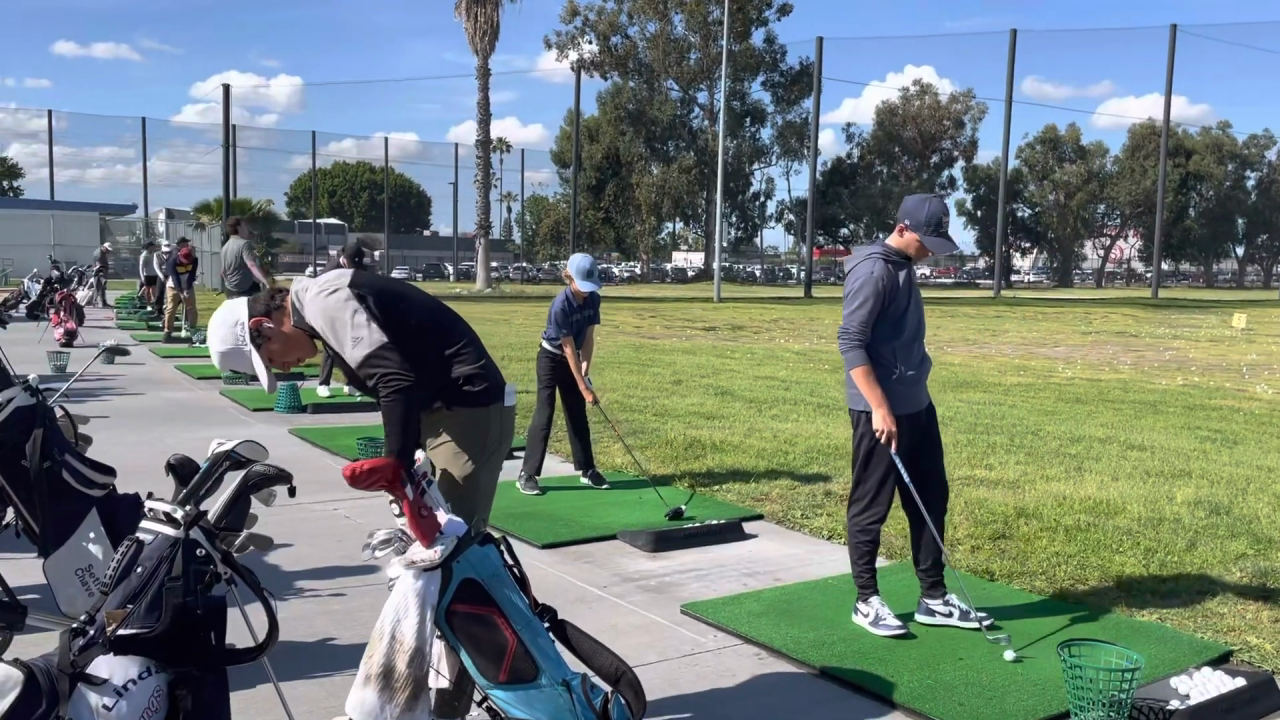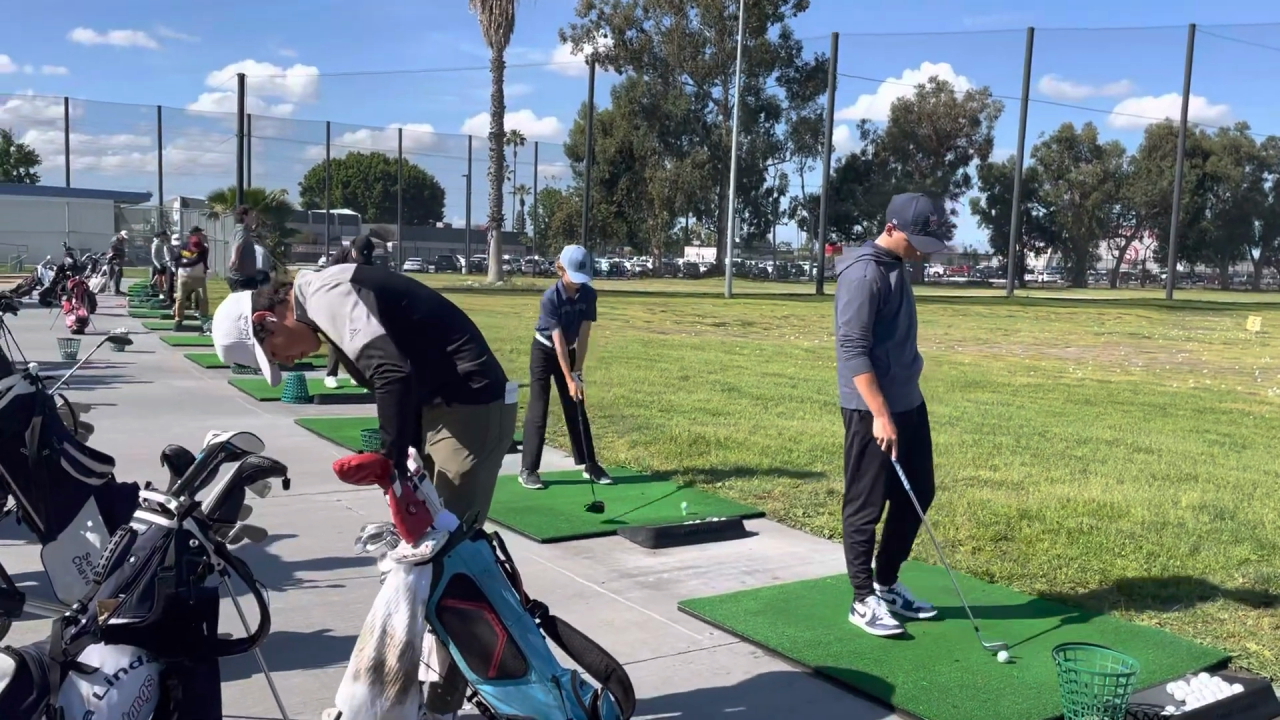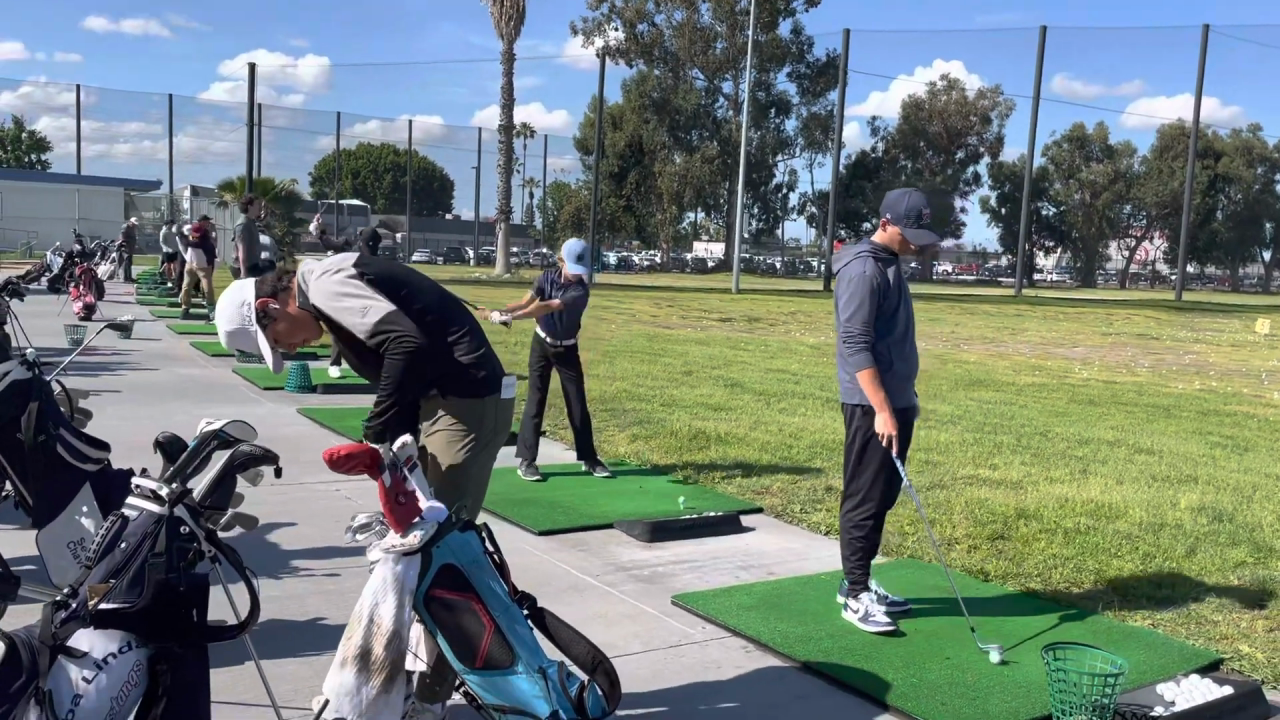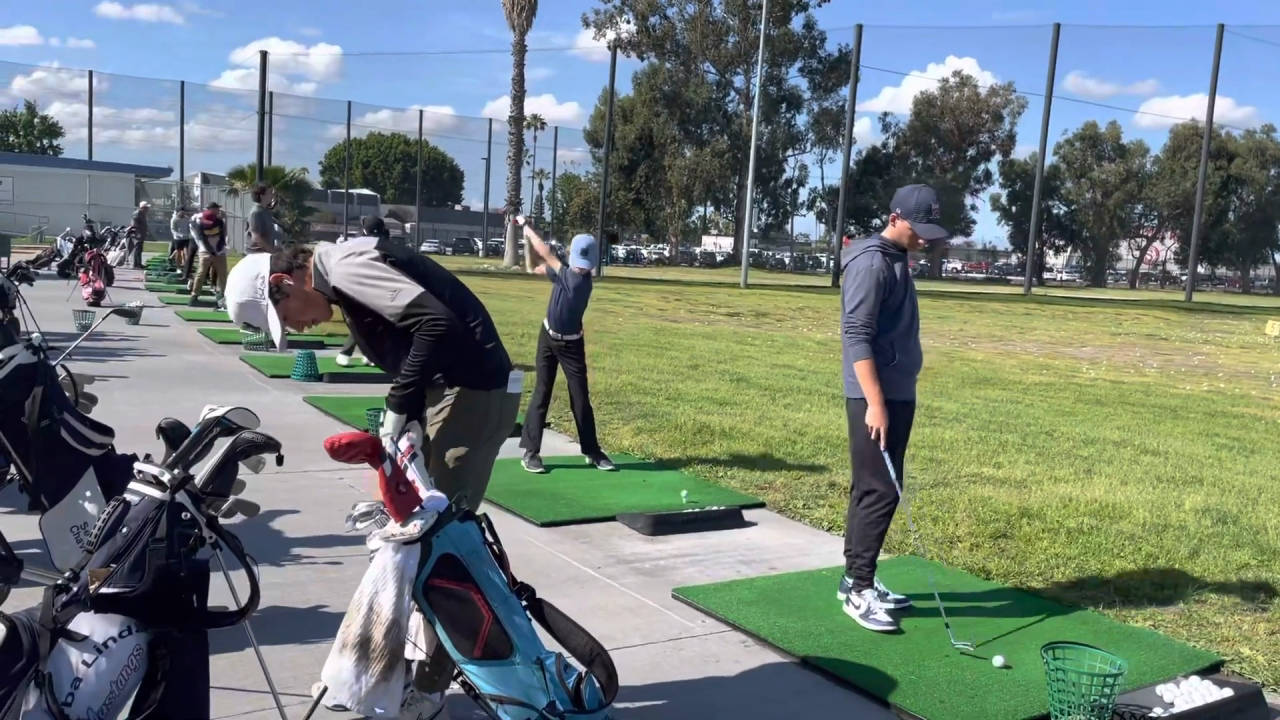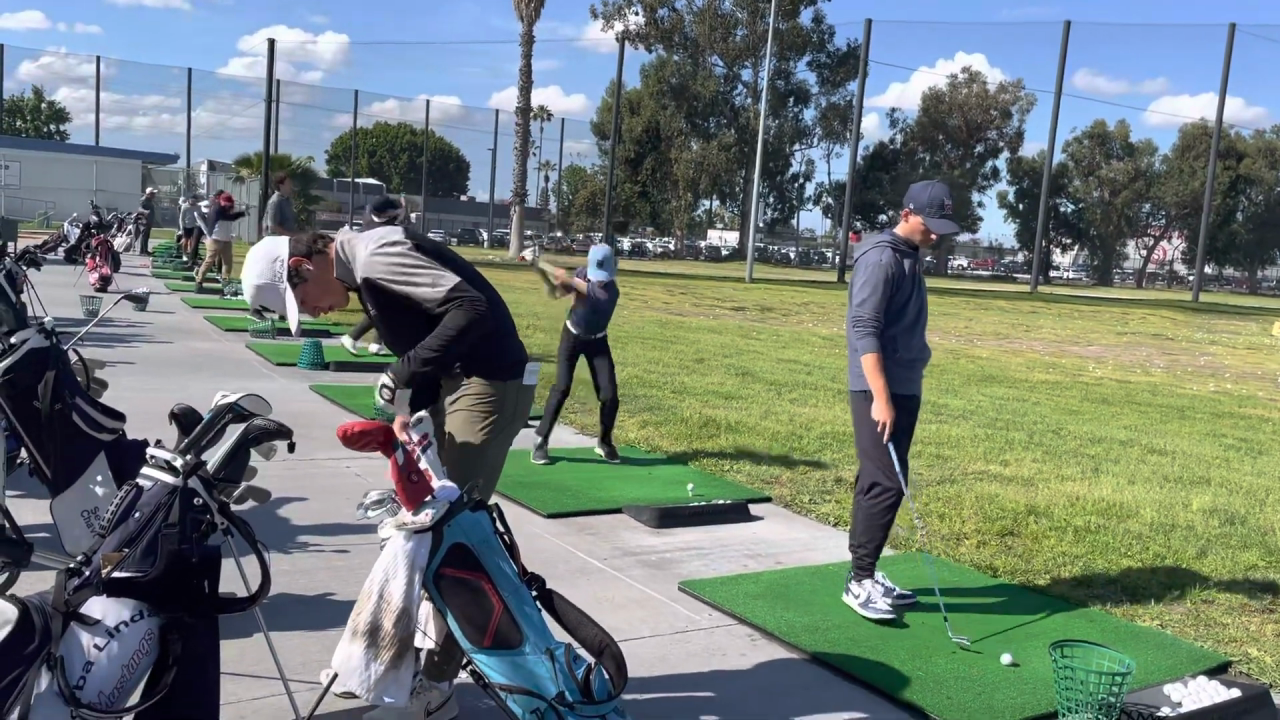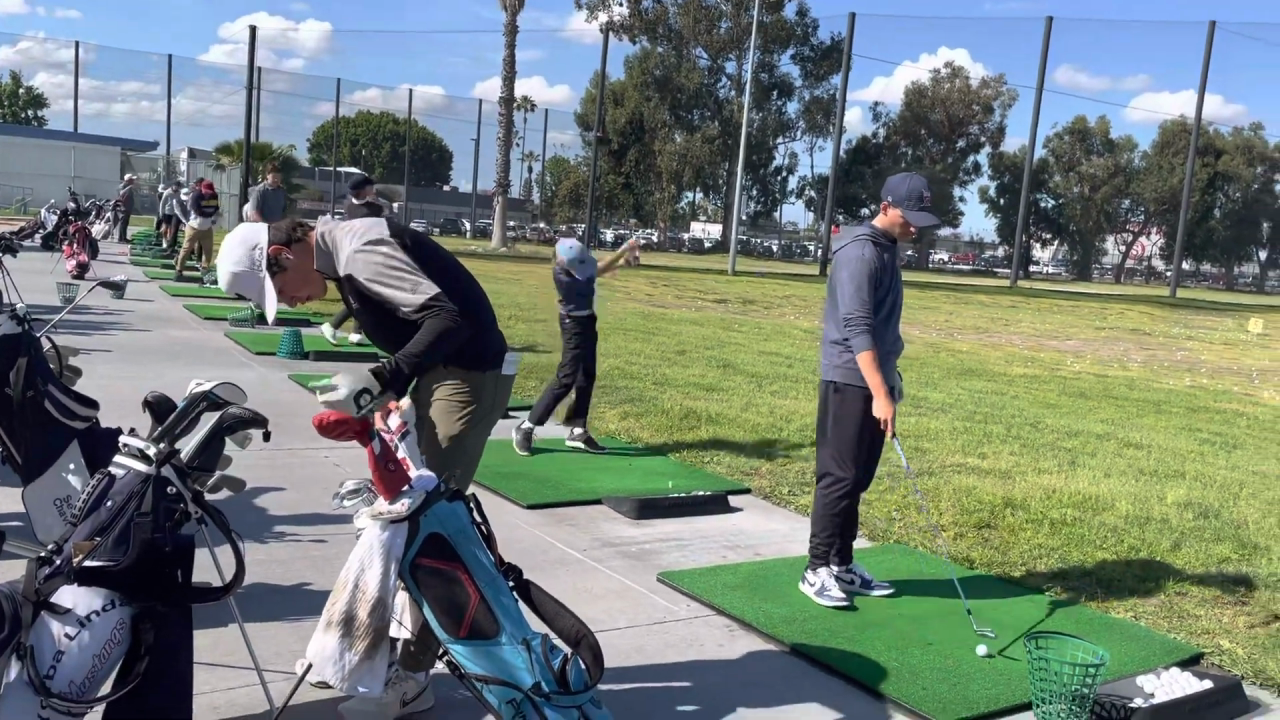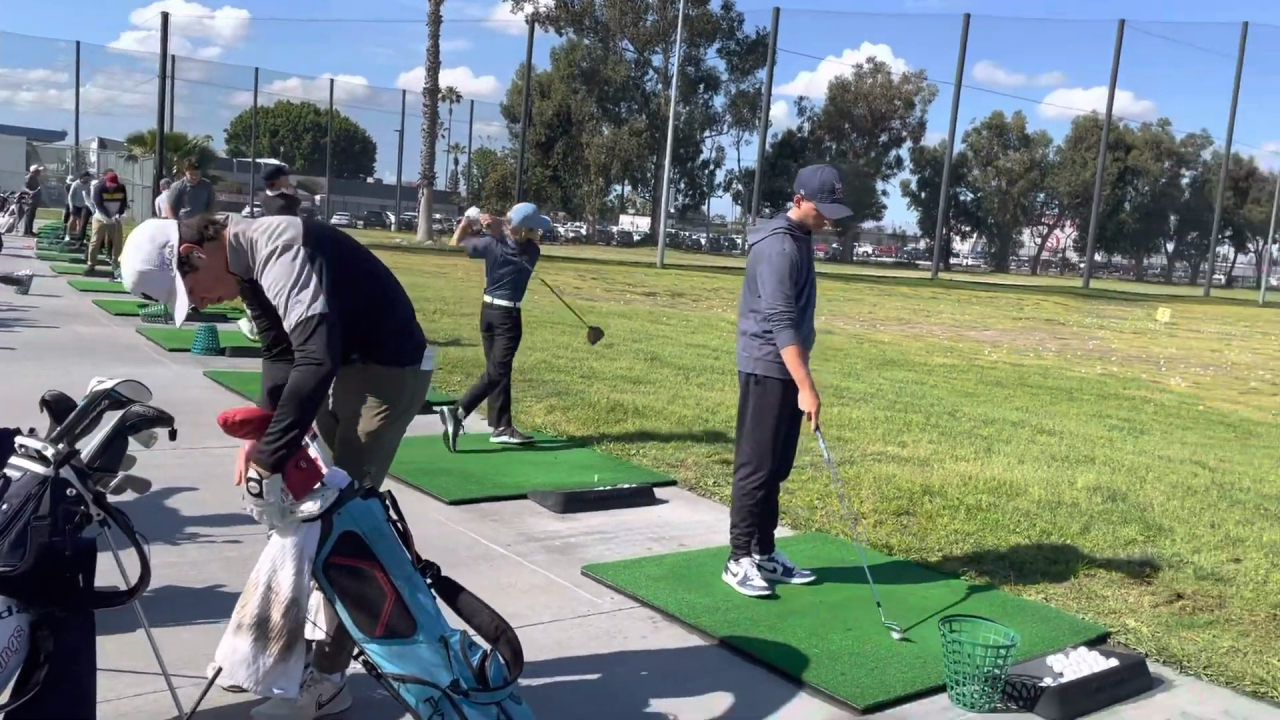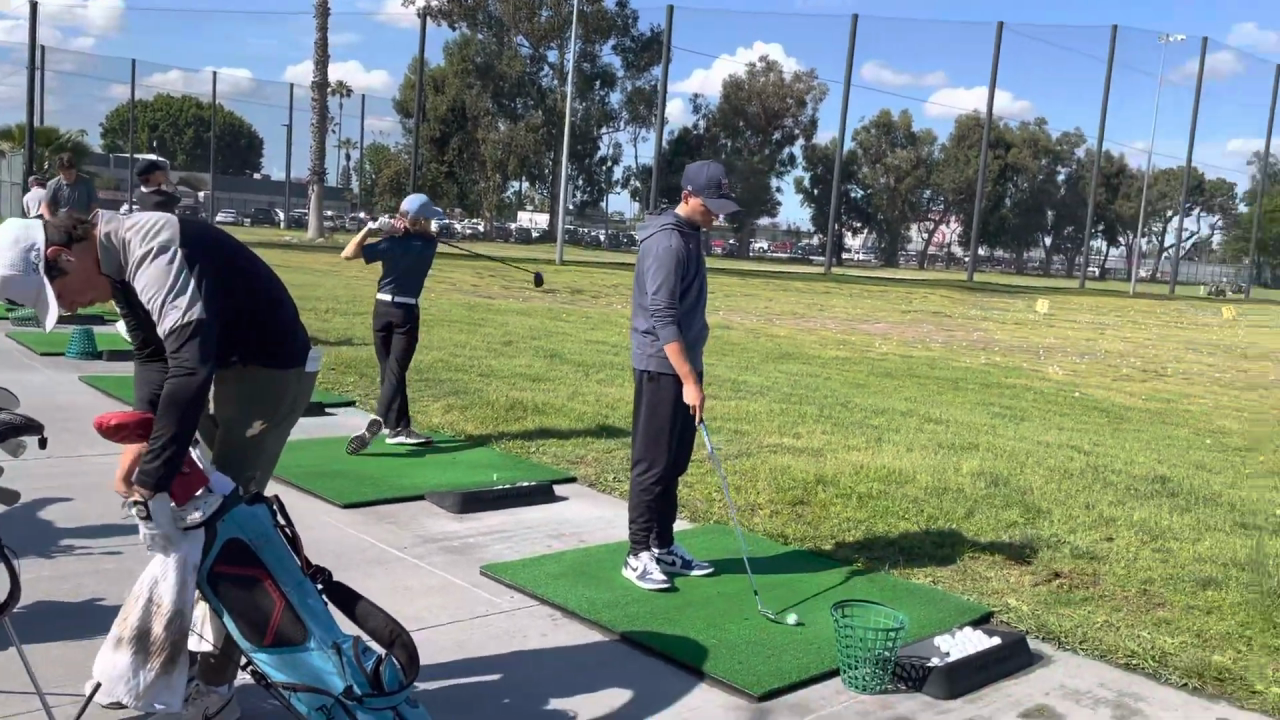
dt=0.3s
person 1, frame 1
left shoulder: (324, 300)
right shoulder: (324, 305)
left elbow: (396, 383)
right elbow: (404, 379)
right wrist: (406, 475)
left hip: (469, 411)
right hip: (444, 411)
person 1, frame 2
left shoulder: (325, 294)
right shoulder: (329, 298)
left elbow: (393, 374)
right elbow: (406, 373)
left wrist: (394, 468)
right wrist: (407, 465)
left hip: (469, 407)
right hip: (445, 406)
person 1, frame 3
left shoulder: (325, 283)
right shoulder: (331, 292)
left elbow: (407, 344)
left wrist: (377, 439)
right wrist: (397, 446)
left hip: (467, 400)
right hip: (439, 399)
person 1, frame 4
left shoulder: (346, 265)
right shoulder: (342, 277)
left elbow: (437, 324)
left wrist: (396, 409)
right wrist: (402, 429)
left hip: (474, 392)
right hip: (445, 389)
person 1, frame 5
left shoulder: (375, 254)
right shoulder: (364, 268)
left elbow: (473, 309)
left wrist: (401, 377)
right wrist: (408, 408)
left hip: (489, 384)
right hip: (455, 381)
right ankle: (419, 648)
person 1, frame 6
left shoulder: (360, 248)
right shoulder: (342, 257)
left elbow: (447, 320)
left wrist: (376, 384)
right wrist: (387, 394)
left hip: (468, 373)
right hip: (437, 371)
left ankle: (410, 678)
right ankle: (395, 638)
person 1, frame 7
left shoulder: (277, 248)
right shoulder: (249, 260)
left elbow: (314, 359)
right elbow: (280, 348)
left wrist: (267, 460)
right wrist: (261, 433)
left hip: (386, 368)
right hip: (347, 365)
left ankle: (326, 679)
right ankle: (314, 635)
person 1, frame 8
left shoulder: (152, 247)
right shoulder: (105, 254)
left elbow: (188, 368)
right elbow: (152, 353)
left wrist: (151, 480)
right wrist: (139, 437)
left hip: (268, 367)
right hip: (224, 363)
person 2, frame 1
left shoulder: (903, 267)
right shoulder: (871, 272)
right elbow: (850, 344)
right wrist: (880, 408)
left hip: (916, 403)
right hip: (879, 410)
left knee: (931, 497)
right knee: (871, 505)
left ankle: (935, 598)
right ankle: (867, 601)
person 2, frame 2
left shoulder: (897, 266)
right shoulder: (863, 274)
right elbow: (852, 351)
right wrist: (880, 415)
left hip: (908, 401)
right hip: (870, 408)
left knee: (917, 493)
right knee: (866, 504)
left ankle: (887, 584)
right ankle: (863, 599)
person 2, frame 3
left shoulder: (890, 262)
right shoulder: (862, 271)
right elbow: (856, 347)
right wrist: (881, 410)
left hip: (898, 398)
right hip: (870, 404)
left knee: (883, 497)
right knee: (863, 498)
left ankle: (860, 581)
right ankle: (855, 594)
person 2, frame 4
left shoulder: (897, 260)
right shoulder: (870, 264)
right elbow: (857, 338)
right wrist: (875, 403)
left hip: (898, 393)
right hip: (875, 397)
left knee: (876, 488)
right knee: (878, 490)
left ankle: (856, 576)
right ankle: (859, 590)
person 2, frame 5
left shoulder: (911, 257)
right shoulder: (880, 259)
right elbow: (865, 332)
right wrist: (881, 398)
left hip: (905, 387)
right hip: (878, 389)
left knee: (878, 482)
right knee: (885, 482)
left ankle: (866, 573)
right ankle: (859, 581)
person 2, frame 6
left shoulder: (887, 248)
right shoulder: (860, 253)
right elbow: (856, 328)
left wrist: (888, 383)
right wrist: (879, 394)
left hip: (875, 378)
right hip: (850, 381)
left knee: (858, 477)
right knee: (841, 475)
left ankle: (842, 565)
right ankle: (816, 570)
person 2, frame 7
left shoulder: (799, 238)
right shoulder: (778, 247)
right elbow: (780, 323)
left wrist: (803, 379)
right wrist: (806, 387)
left hip: (786, 370)
right hip: (768, 369)
left knee: (776, 469)
right knee: (756, 466)
left ankle: (764, 554)
right ankle: (739, 560)
person 2, frame 8
left shoulder: (689, 235)
right shoulder: (666, 242)
right elbow: (663, 318)
right wrist: (689, 380)
left hip: (682, 363)
right hip: (662, 367)
left knee: (674, 464)
right knee: (653, 463)
left ankle: (663, 547)
right ankle: (638, 554)
person 3, frame 1
left shoulder: (593, 300)
right shoulder: (560, 306)
left elbow: (588, 338)
right elbow: (568, 348)
left wrist: (585, 374)
right wrist: (583, 387)
left hip: (571, 359)
right hip: (550, 359)
left knee: (578, 416)
right knee: (544, 415)
left ankle: (587, 470)
right ankle: (527, 475)
person 3, frame 2
left shoulder: (588, 294)
right shoulder: (551, 297)
left elbow: (582, 336)
right elbow: (558, 340)
left wrist: (578, 373)
right wrist: (568, 379)
left hip: (568, 352)
right hip: (544, 351)
left knee: (576, 409)
right knee: (538, 409)
left ankle: (589, 465)
right ankle: (528, 469)
person 3, frame 3
left shoulder: (580, 290)
right shoulder: (548, 276)
left elbow: (547, 307)
right elbow: (526, 301)
left wrist: (510, 317)
right wrist: (501, 312)
left hip: (567, 349)
right hip: (542, 344)
left knee: (578, 405)
right knee: (536, 401)
left ankle: (589, 458)
right ankle: (526, 460)
person 3, frame 4
left shoulder: (580, 280)
right shoulder: (565, 269)
left elbow: (547, 254)
right elbow: (535, 267)
left wrist: (527, 228)
right wrist: (527, 232)
left hip: (571, 344)
right hip: (548, 337)
left knee: (580, 399)
right knee: (541, 394)
left ankle: (592, 451)
right ankle: (530, 451)
person 3, frame 5
left shoulder: (610, 290)
right shoulder: (584, 277)
left elbow: (568, 278)
left hip: (596, 340)
right hip: (573, 336)
left knee: (609, 395)
right knee: (561, 389)
left ankle: (605, 443)
right ankle: (541, 441)
person 3, frame 6
left shoulder: (577, 258)
right shoulder: (565, 278)
left elbow: (595, 269)
right elbow: (600, 270)
left wrist: (623, 254)
right wrist: (624, 252)
left hip: (583, 321)
right hip: (575, 324)
left knee: (585, 377)
right knee: (566, 378)
left ankle: (578, 431)
right ankle: (527, 427)
person 3, frame 7
left shoulder: (492, 244)
right shoulder: (532, 252)
left elbow: (457, 242)
left wrist: (467, 220)
right wrist: (493, 222)
left hip: (488, 309)
right hip: (508, 315)
left knee: (498, 369)
right knee: (497, 371)
left ankle: (501, 427)
right ankle: (458, 411)
person 3, frame 8
left shoulder: (391, 244)
right shoulder: (430, 244)
left elbow: (347, 254)
right elbow: (425, 233)
left wrist: (370, 227)
right wrist: (400, 228)
left hip: (382, 308)
right hip: (407, 312)
left knee: (389, 370)
right knee: (396, 372)
left ankle: (398, 427)
right ankle: (377, 421)
